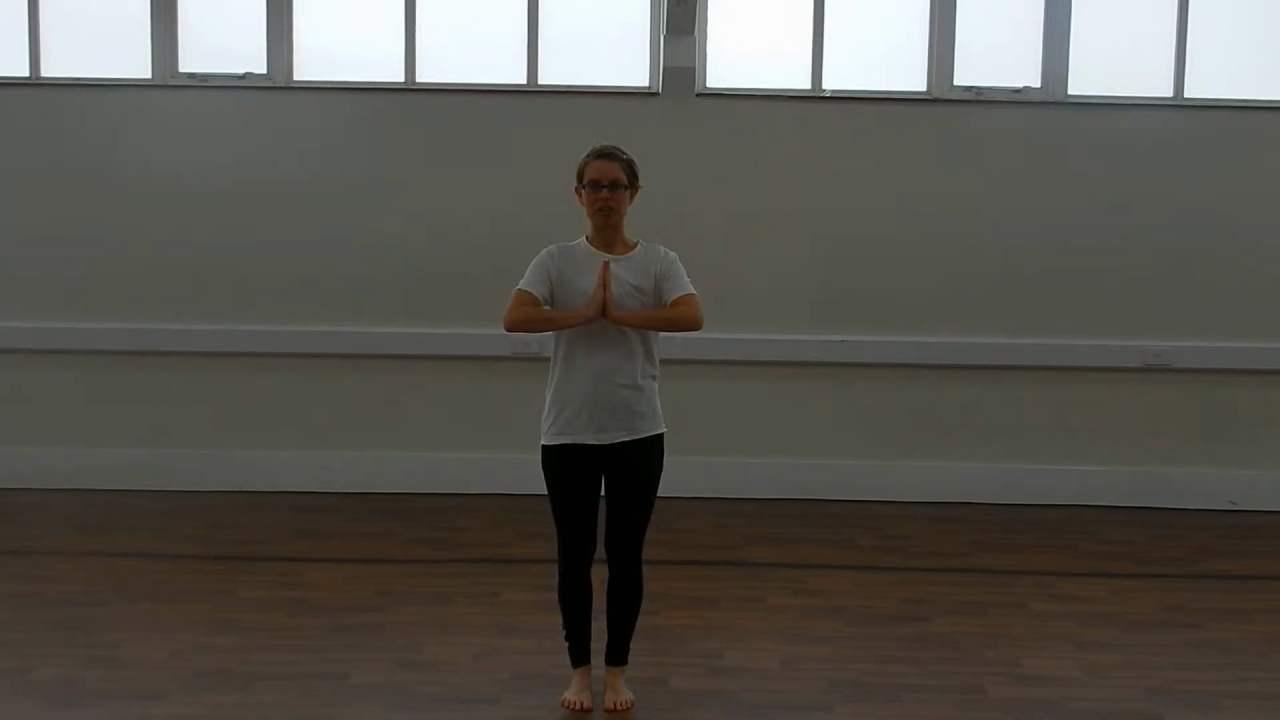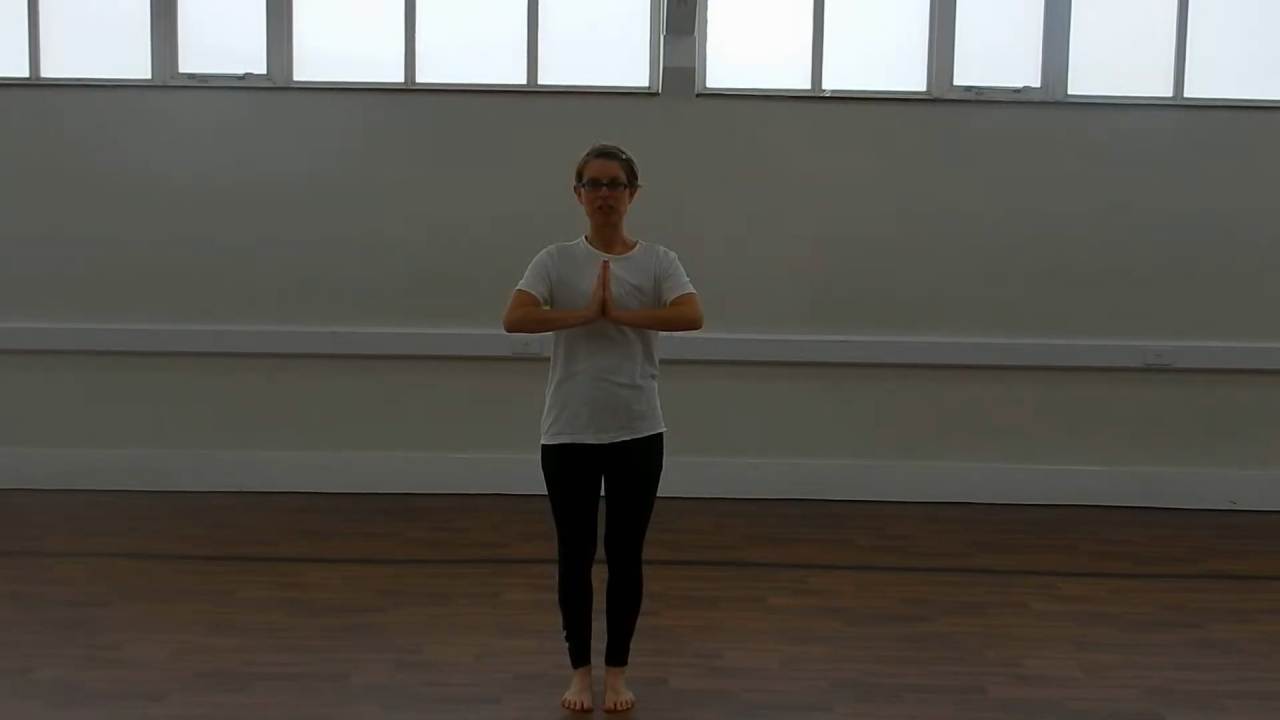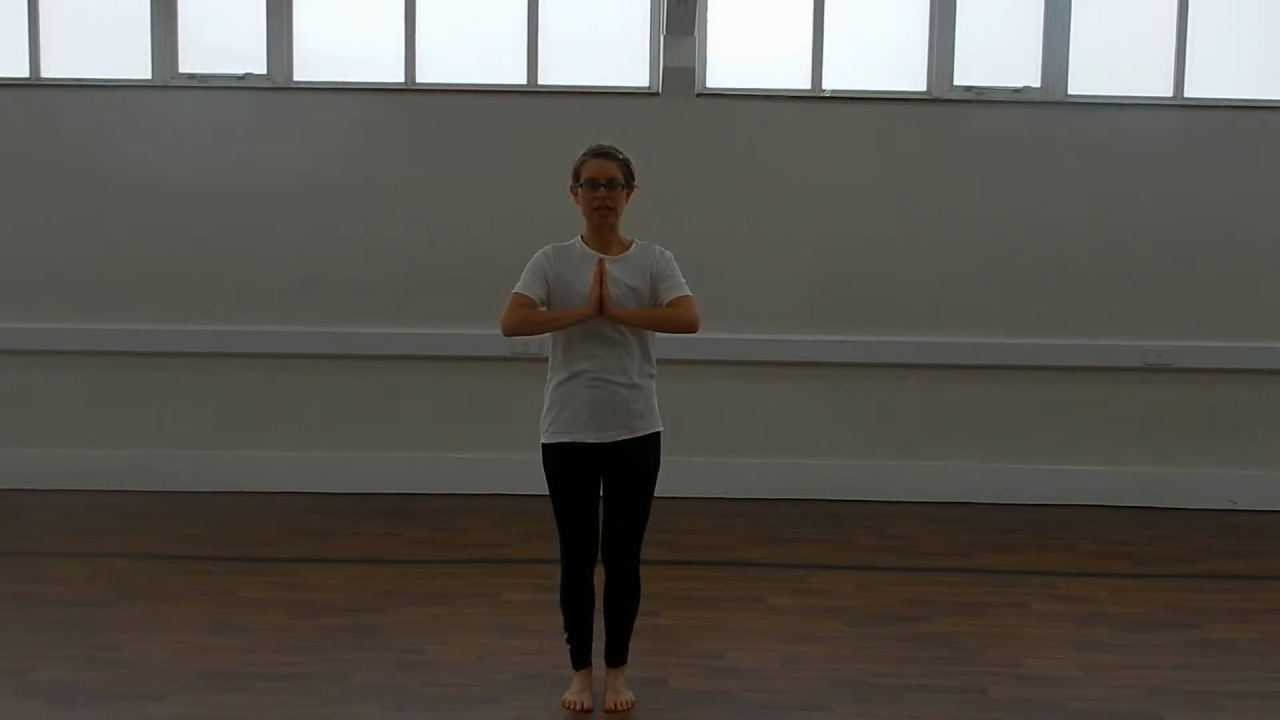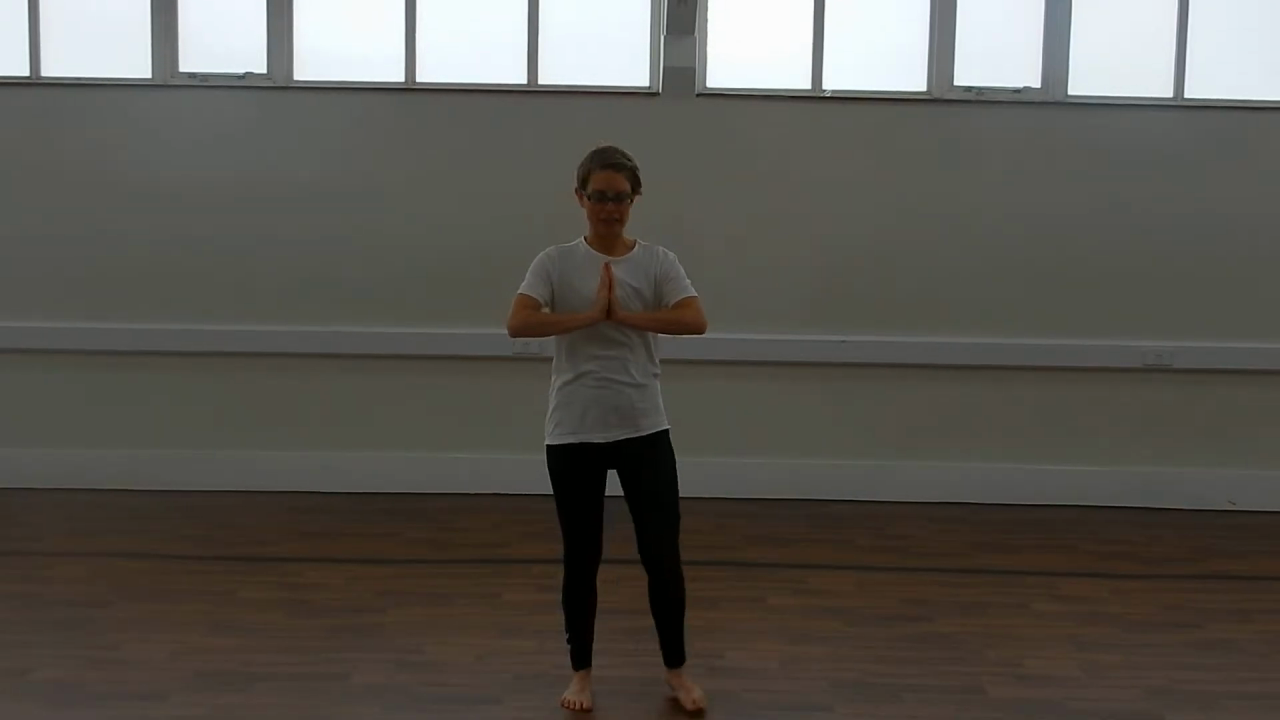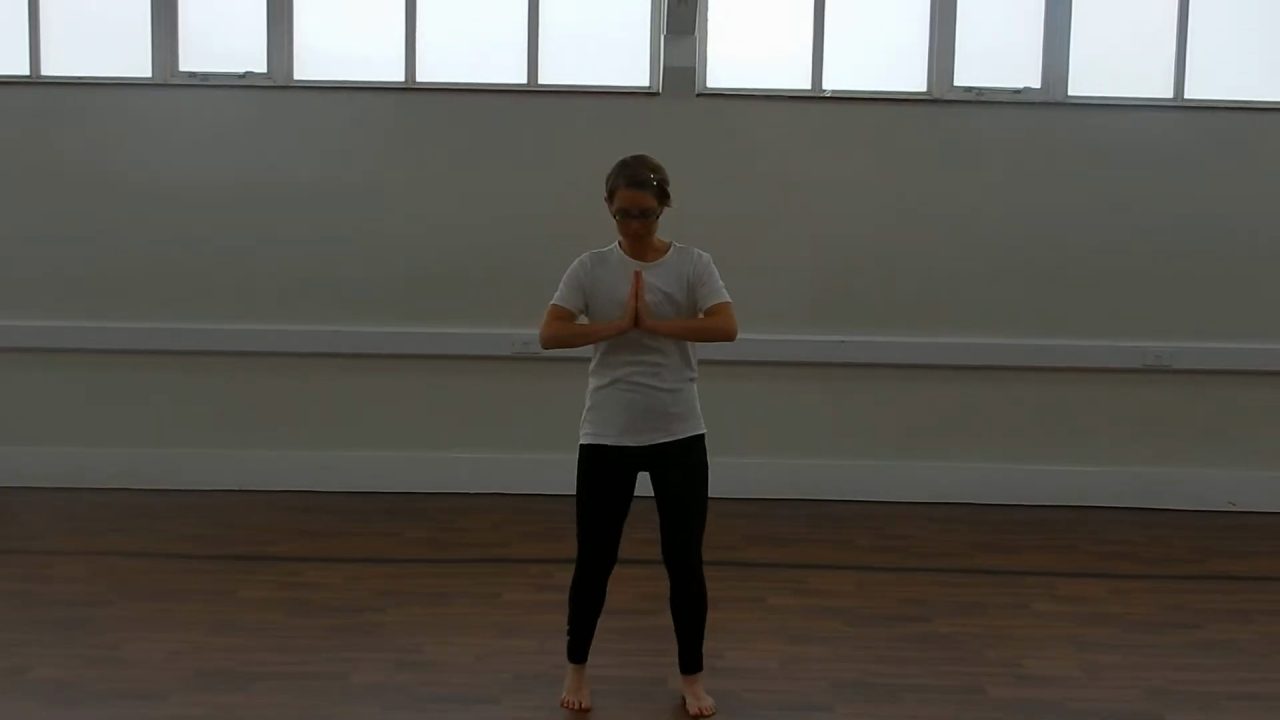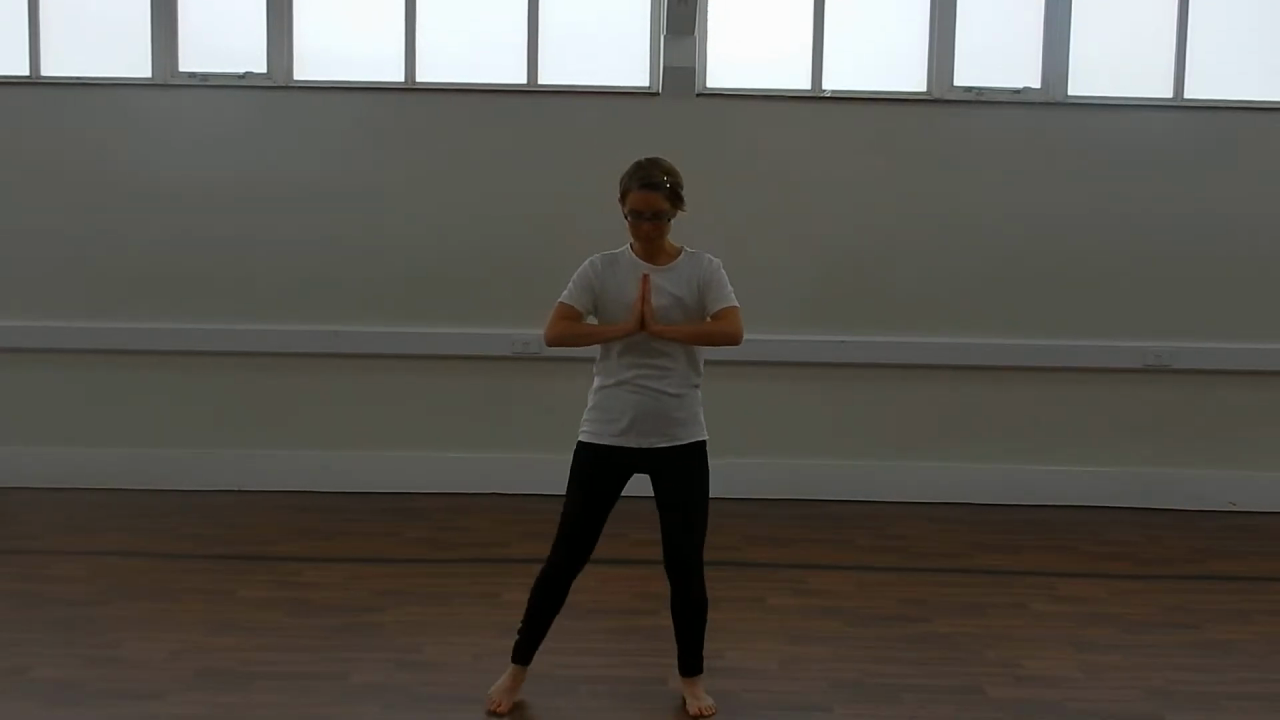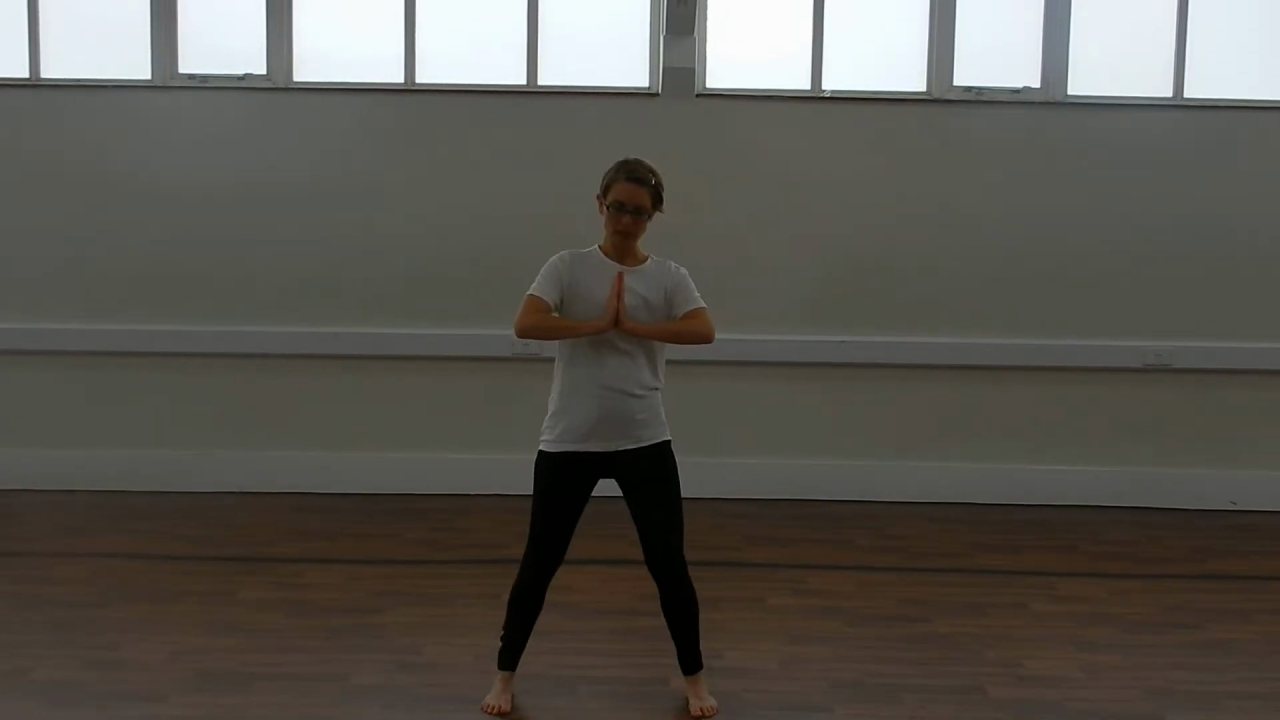
dt=0.3s
person 1, frame 1
left shoulder: (658, 261)
right shoulder: (556, 260)
left elbow: (692, 317)
right elbow: (514, 318)
left wrist: (620, 313)
right wrist: (585, 312)
left hip: (636, 433)
right hip: (569, 433)
left knee: (625, 556)
right knee: (575, 555)
left ankle: (616, 670)
right ankle: (580, 670)
person 1, frame 2
left shoulder: (657, 261)
right shoulder: (556, 260)
left elbow: (692, 317)
right elbow: (514, 319)
left wrist: (619, 313)
right wrist: (585, 313)
left hip: (636, 433)
right hip: (569, 434)
left knee: (625, 556)
right knee: (575, 556)
left ankle: (616, 672)
right ankle: (580, 671)
person 1, frame 3
left shoulder: (654, 260)
right shoulder: (553, 260)
left elbow: (688, 320)
right elbow: (512, 322)
left wrist: (616, 311)
right wrist: (582, 311)
left hip: (634, 431)
right hip: (569, 432)
left knee: (623, 556)
right knee: (578, 557)
left ankle: (616, 670)
right ankle: (581, 672)
person 1, frame 4
left shoulder: (656, 260)
right shoulder: (555, 262)
left elbow: (695, 320)
right elbow: (518, 324)
left wrist: (625, 314)
right wrist: (589, 314)
left hip: (643, 430)
right hip: (574, 433)
left knee: (662, 555)
right knee: (581, 558)
left ankle: (676, 668)
right ankle: (581, 671)
person 1, frame 5
left shoulder: (692, 263)
right shoulder: (590, 268)
left elbow: (726, 328)
right elbow: (550, 335)
left wrist: (653, 324)
right wrist: (619, 325)
left hip: (677, 434)
right hip: (607, 435)
left knee: (684, 560)
right knee: (595, 558)
right ankle: (576, 667)
person 1, frame 6
left shoulder: (702, 269)
right shoulder: (600, 269)
left elbow: (731, 331)
right elbow: (554, 332)
left wrist: (660, 328)
right wrist: (625, 327)
left hip: (679, 439)
right hip: (607, 435)
left knee: (686, 565)
right knee: (567, 556)
right ankle: (516, 668)
person 1, frame 7
left shoulder: (669, 276)
right shoulder: (568, 267)
left elbow: (703, 331)
right elbow: (525, 324)
left wrist: (632, 326)
right wrist: (597, 323)
left hip: (644, 441)
right hip: (569, 440)
left knee: (669, 563)
right knee: (539, 561)
right ankle: (505, 674)
